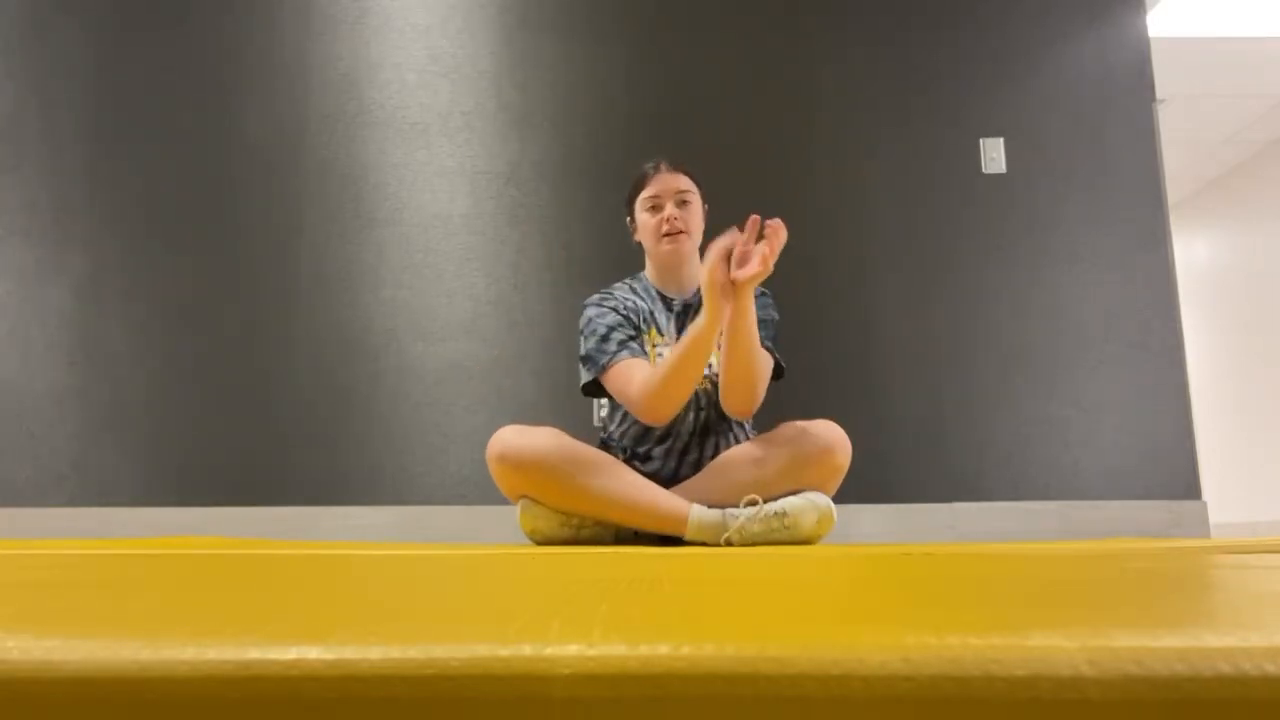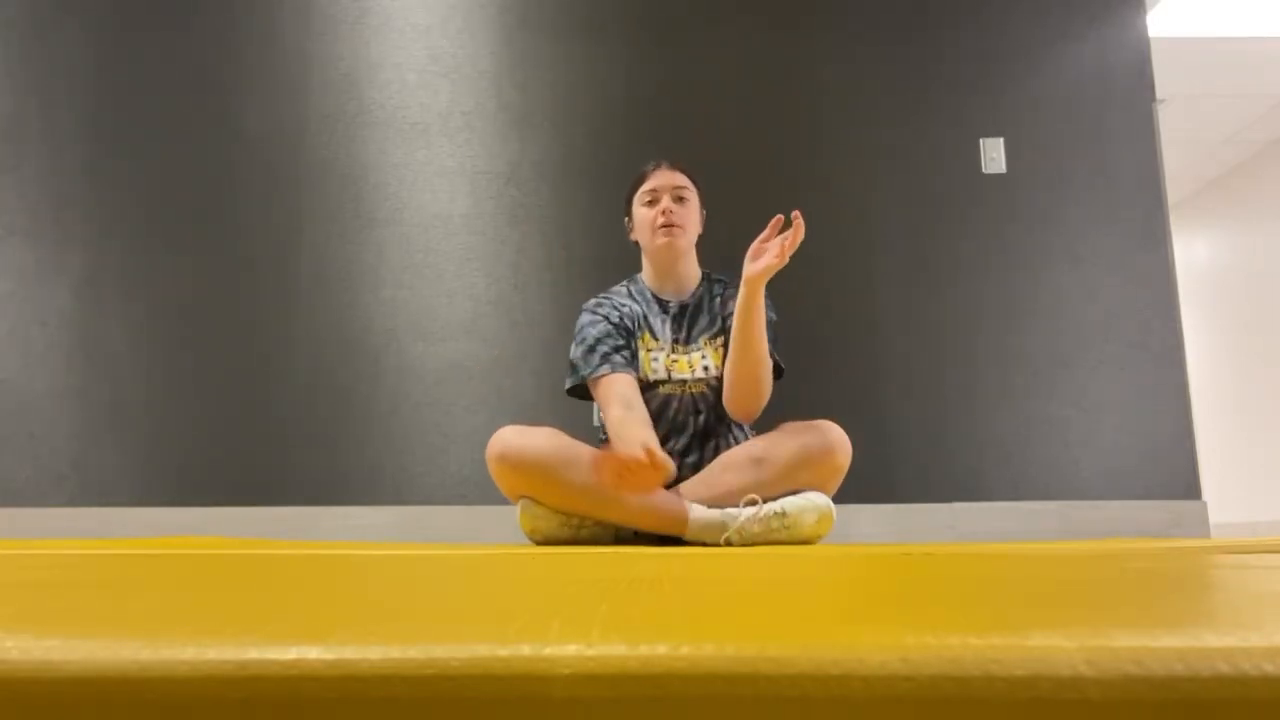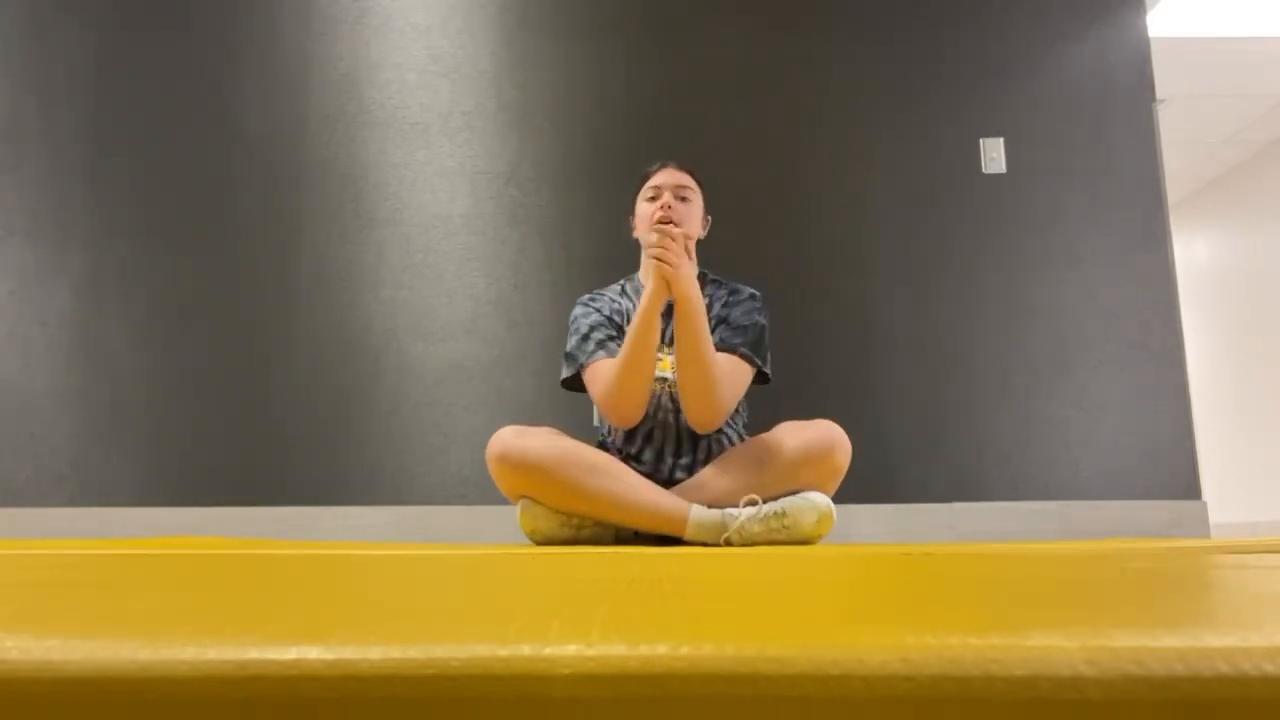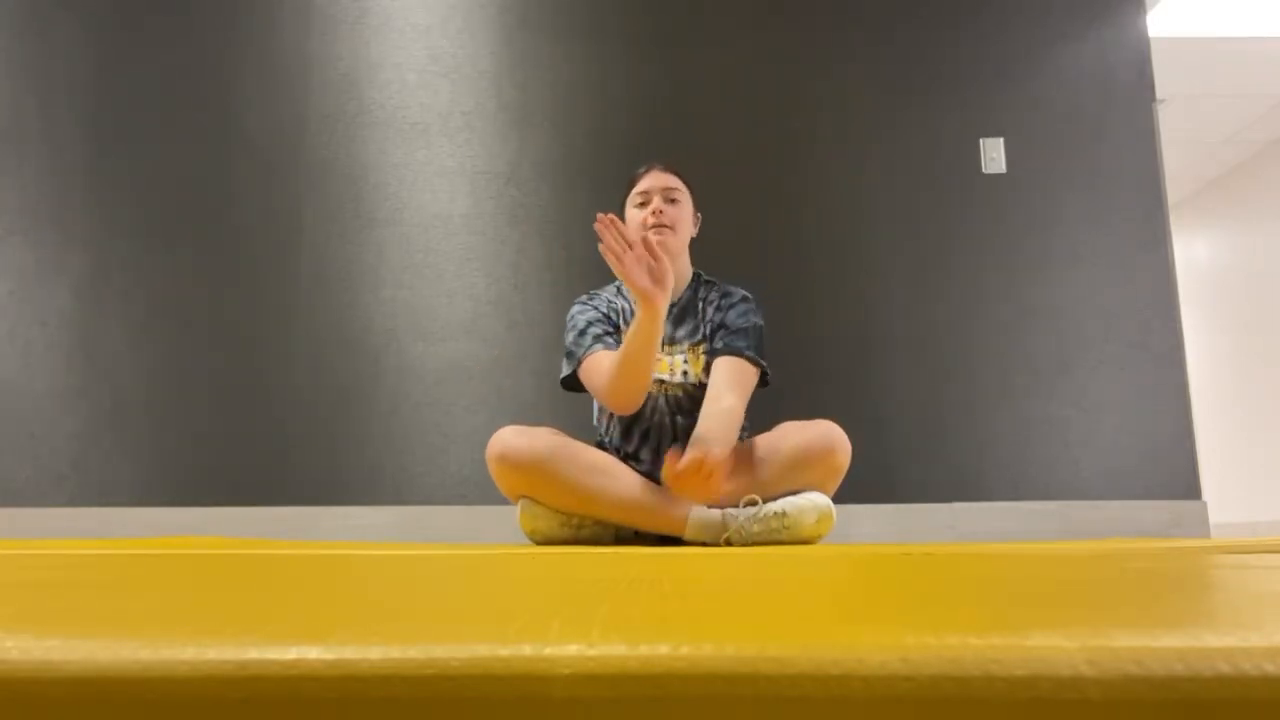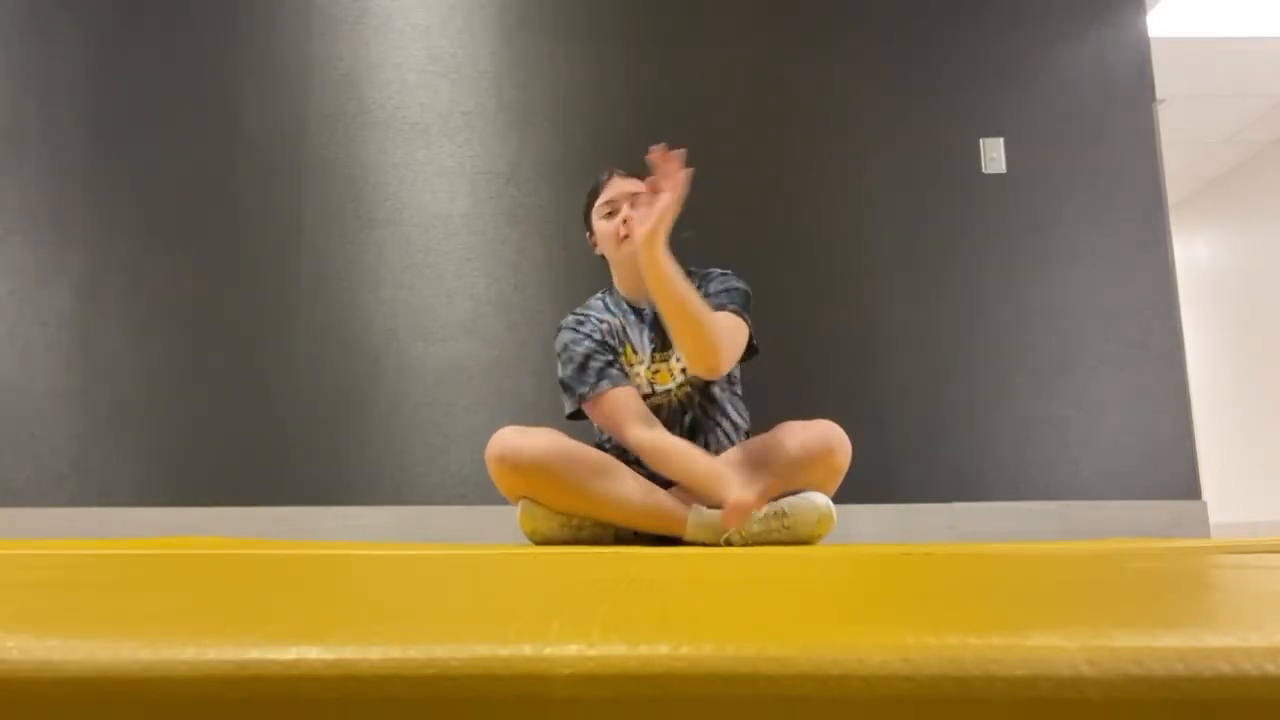
dt=0.4s
person 1, frame 1
left shoulder: (753, 302)
right shoulder: (607, 310)
left elbow: (742, 404)
right elbow: (652, 406)
left wrist: (741, 292)
right wrist: (711, 312)
right hip: (627, 484)
left knee: (827, 443)
right knee: (509, 447)
left ankle: (617, 522)
right ankle: (723, 524)
person 1, frame 2
left shoulder: (738, 302)
right shoulder: (604, 314)
left elbow: (745, 408)
right elbow: (624, 411)
left wrist: (752, 285)
right wrist: (640, 458)
right hip: (634, 485)
left knee: (827, 443)
right knee: (509, 447)
left ankle: (609, 522)
right ankle: (722, 524)
person 1, frame 3
left shoulder: (738, 304)
right shoulder: (597, 309)
left elbow: (706, 415)
right elbow: (621, 413)
left wrist: (686, 290)
right wrist: (655, 292)
right hip: (621, 485)
left knee: (827, 441)
right knee: (509, 447)
left ankle: (616, 521)
right ankle: (723, 524)
person 1, frame 4
left shoulder: (733, 307)
right shoulder: (593, 311)
left elbow: (726, 402)
right elbow: (620, 398)
left wrist: (706, 460)
right wrist: (651, 305)
left knee: (827, 442)
right knee: (509, 447)
left ankle: (615, 522)
right ankle: (737, 520)
person 1, frame 5
left shoulder: (717, 287)
right shoulder: (582, 329)
left elbow: (713, 360)
right elbow: (641, 433)
left wrist: (651, 253)
right wrist: (726, 486)
right hip: (627, 488)
left knee: (827, 443)
right knee: (509, 448)
left ankle: (604, 522)
right ankle: (711, 524)
